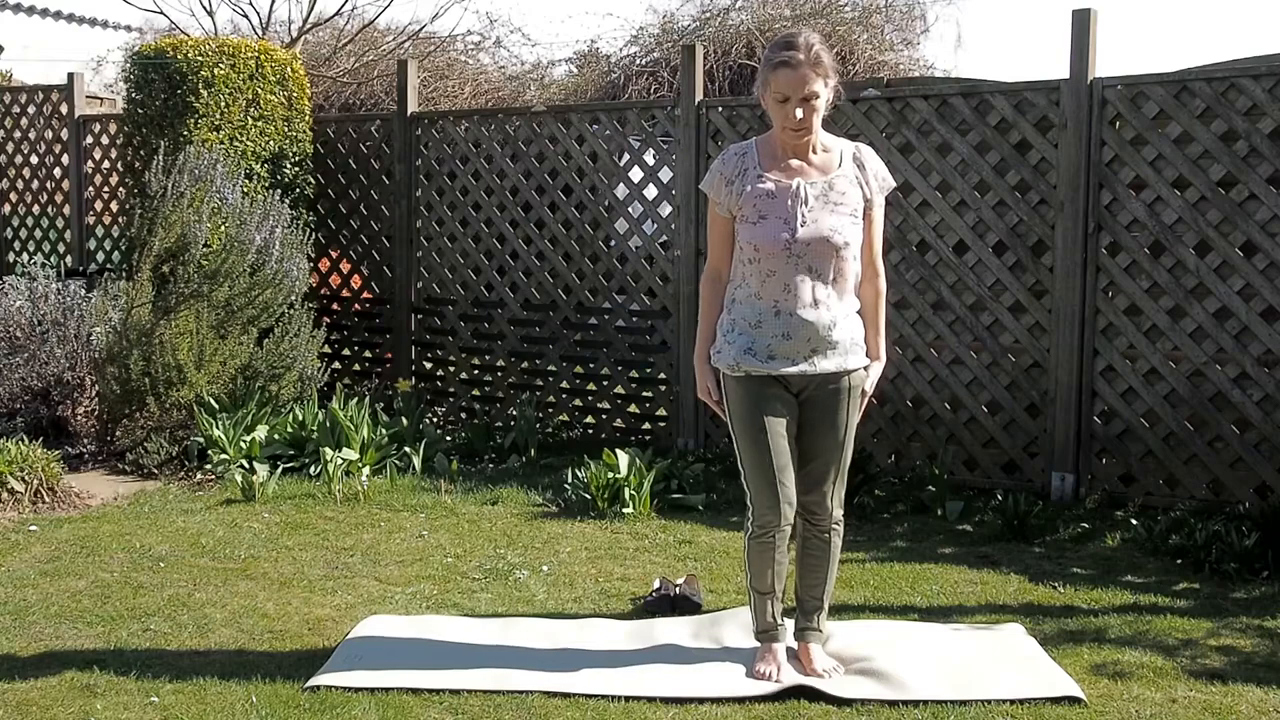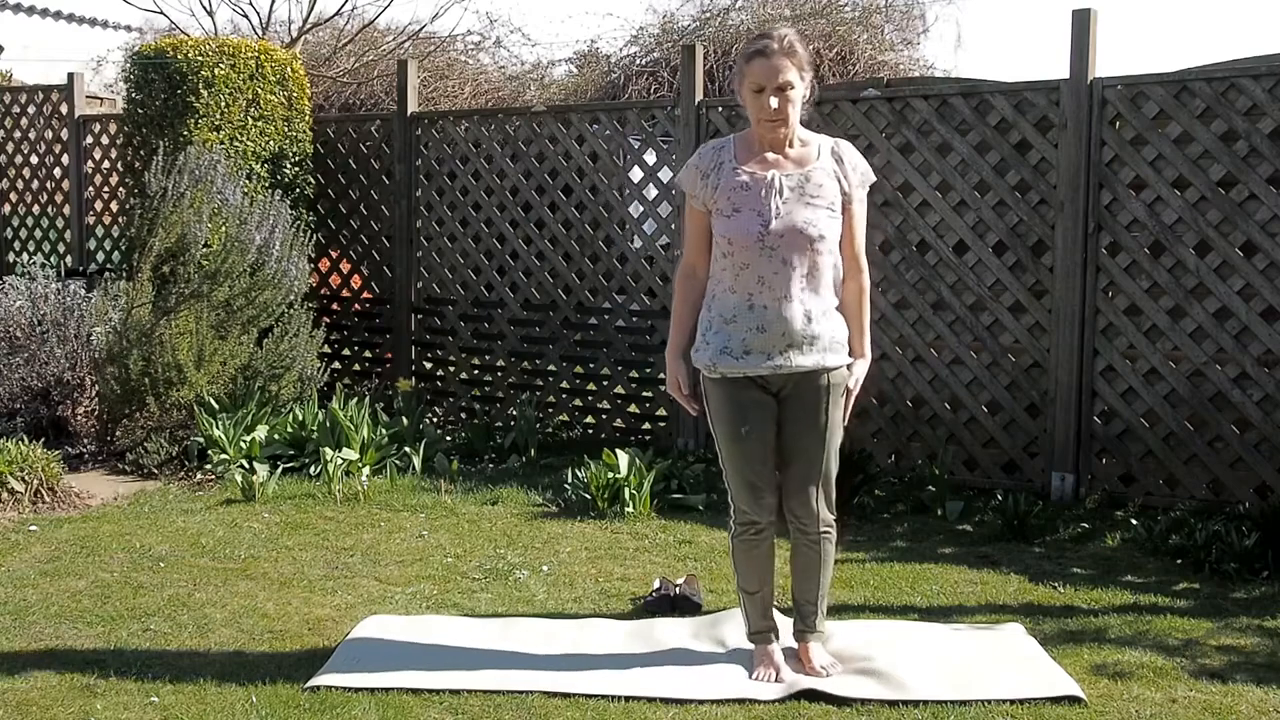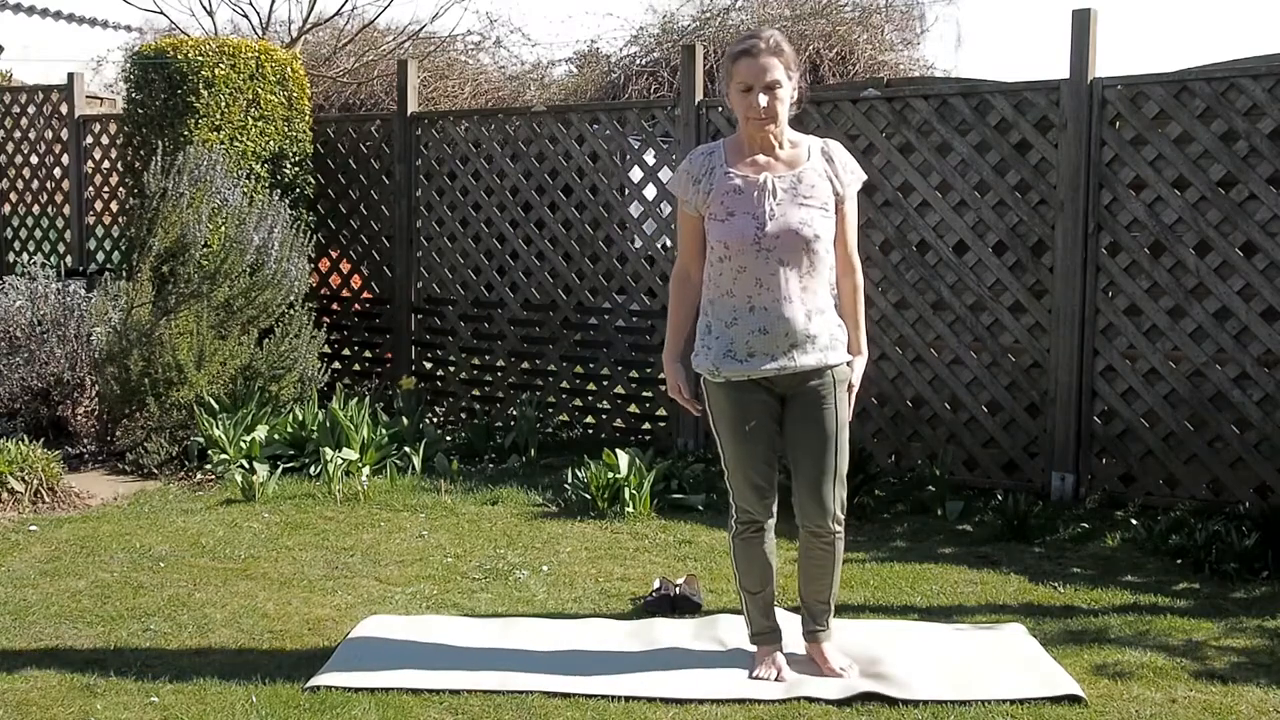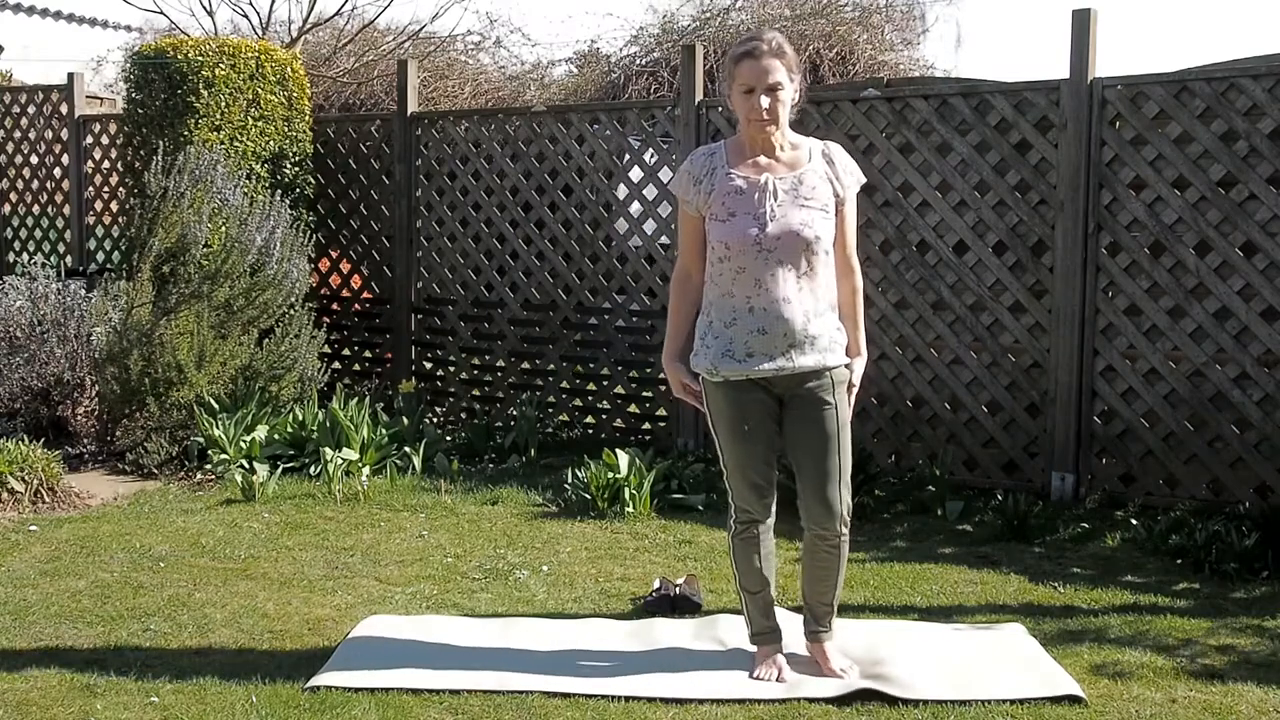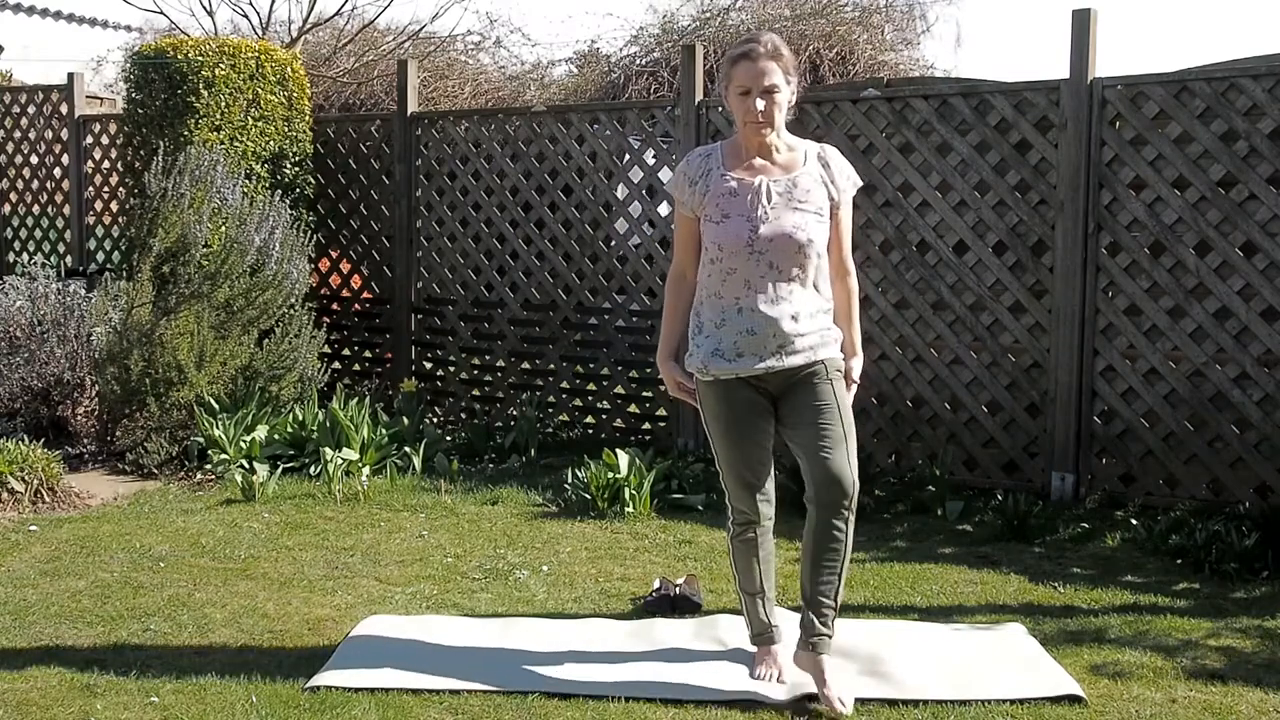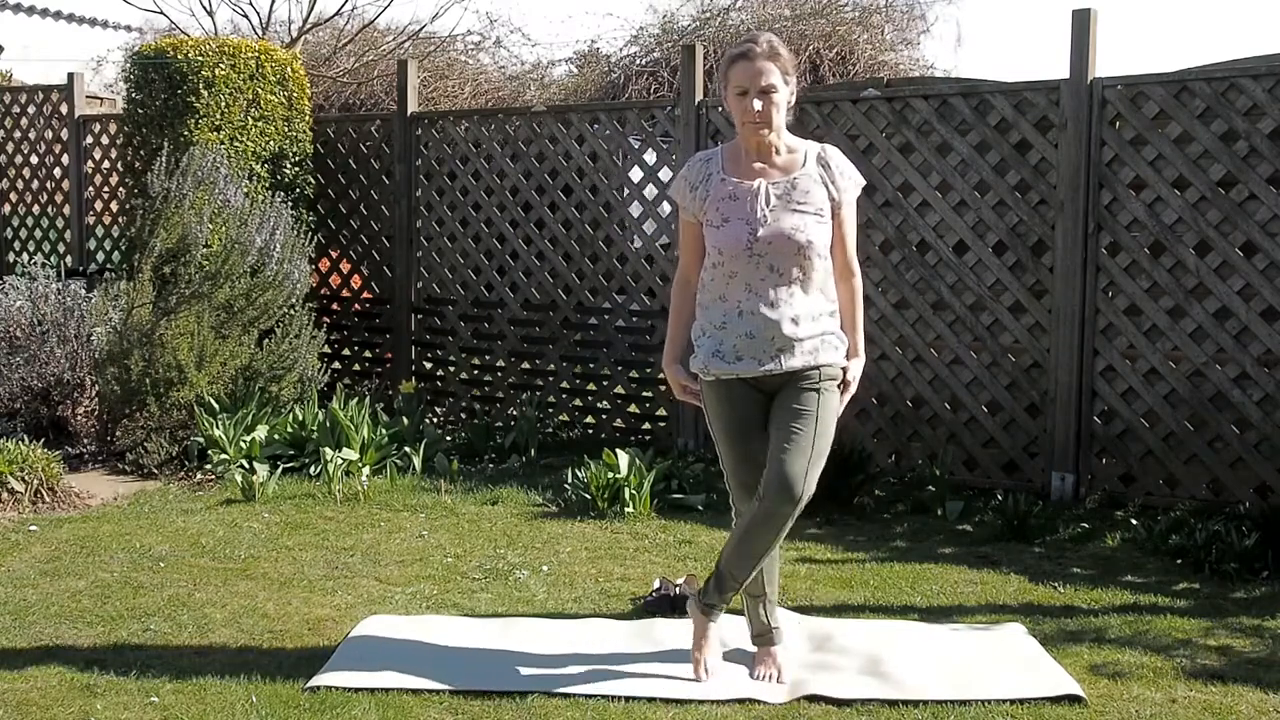
dt=0.5s
person 1, frame 1
left shoulder: (860, 167)
right shoulder: (735, 168)
left elbow: (871, 273)
right elbow: (716, 271)
left wrist: (876, 354)
right wrist: (702, 357)
left hip: (835, 365)
right hip: (754, 366)
left knee: (823, 510)
right knee: (772, 511)
left ankle: (811, 635)
right ankle: (769, 636)
person 1, frame 2
left shoulder: (839, 162)
right shoulder: (713, 165)
left elbow: (854, 268)
right elbow: (694, 268)
left wrist: (861, 353)
right wrist: (676, 352)
left hip: (816, 364)
right hip: (733, 364)
left knee: (812, 510)
right knee: (752, 511)
left ankle: (810, 634)
right ankle: (763, 638)
person 1, frame 3
left shoulder: (830, 163)
right shoulder: (703, 170)
left elbow: (847, 267)
right elbow: (688, 272)
left wrist: (858, 350)
right wrist: (674, 356)
left hip: (818, 363)
right hip: (733, 368)
left knee: (824, 511)
right knee: (752, 511)
left ankle: (819, 632)
right ankle: (765, 640)
person 1, frame 4
left shoulder: (830, 165)
right shoulder: (704, 170)
left elbow: (847, 269)
right elbow: (689, 272)
left wrist: (858, 351)
right wrist: (674, 356)
left hip: (816, 365)
right hip: (732, 369)
left knee: (830, 511)
right knee: (751, 509)
left ankle: (820, 631)
right ankle: (765, 639)
person 1, frame 5
left shoulder: (826, 167)
right shoulder: (699, 172)
left elbow: (841, 270)
right elbow: (683, 272)
left wrist: (853, 350)
right wrist: (668, 354)
left hip: (809, 360)
right hip: (724, 367)
left knee: (837, 484)
right knee: (749, 508)
left ankle: (815, 643)
right ankle: (765, 639)
person 1, frame 6
left shoulder: (826, 168)
right shoulder: (701, 175)
left elbow: (846, 271)
right elbow: (688, 275)
left wrist: (856, 351)
right wrist: (673, 356)
left hip: (812, 362)
right hip: (728, 366)
left knee: (789, 491)
right knee: (751, 501)
left ankle: (709, 601)
right ankle: (766, 635)
